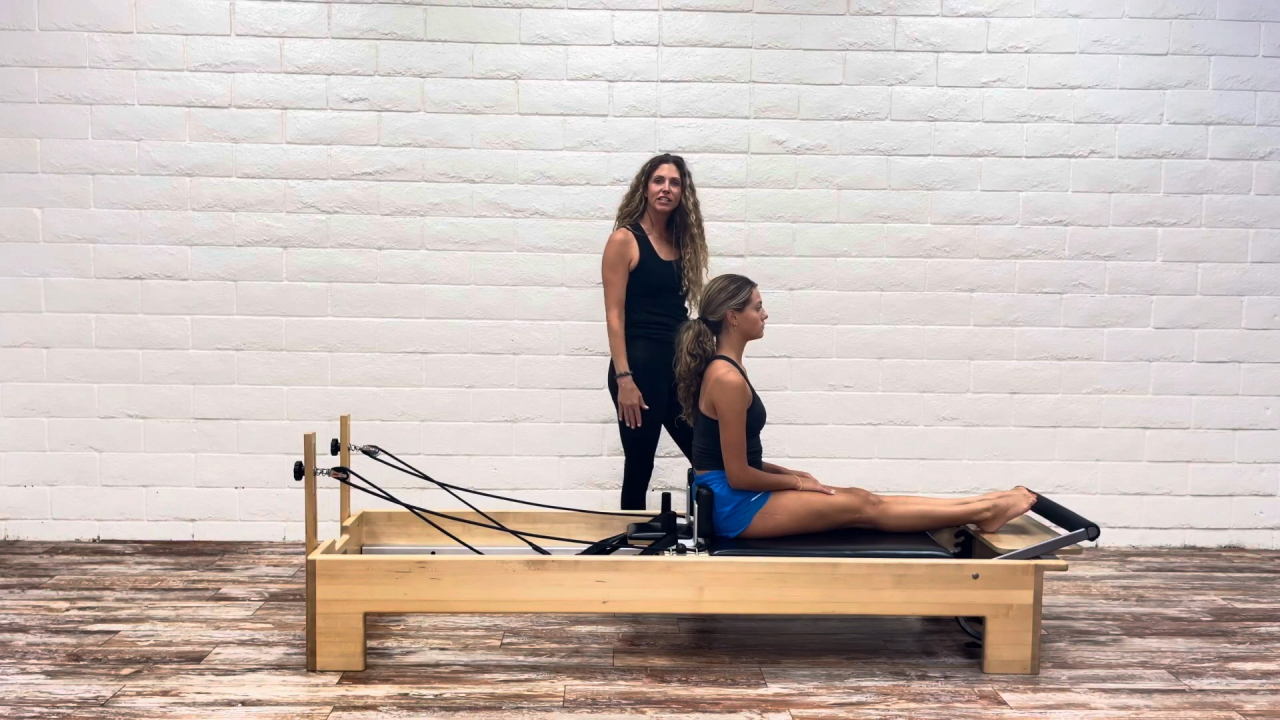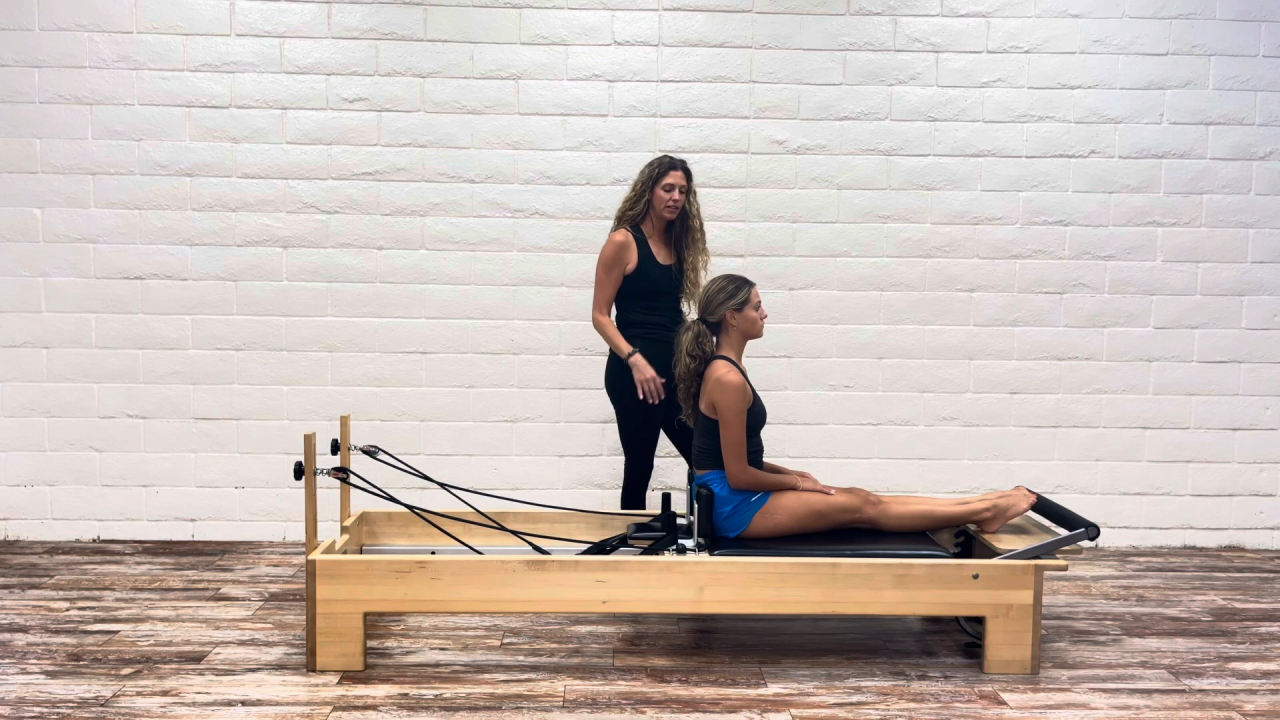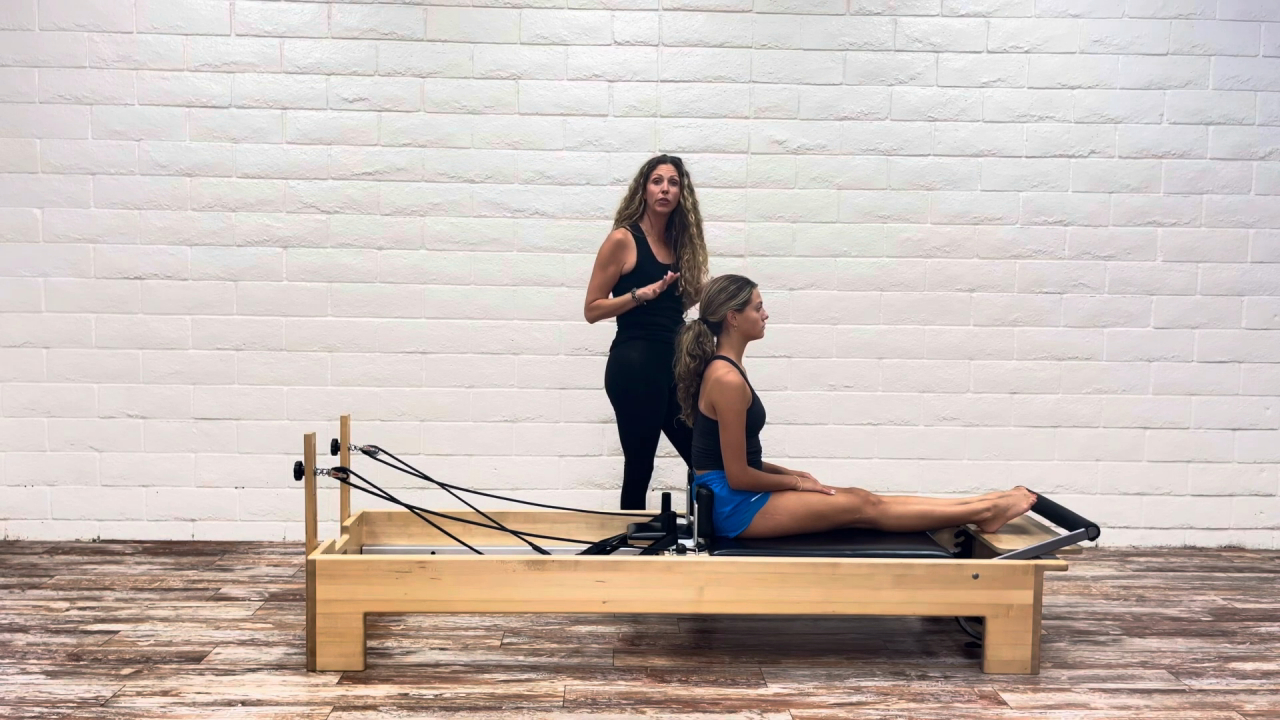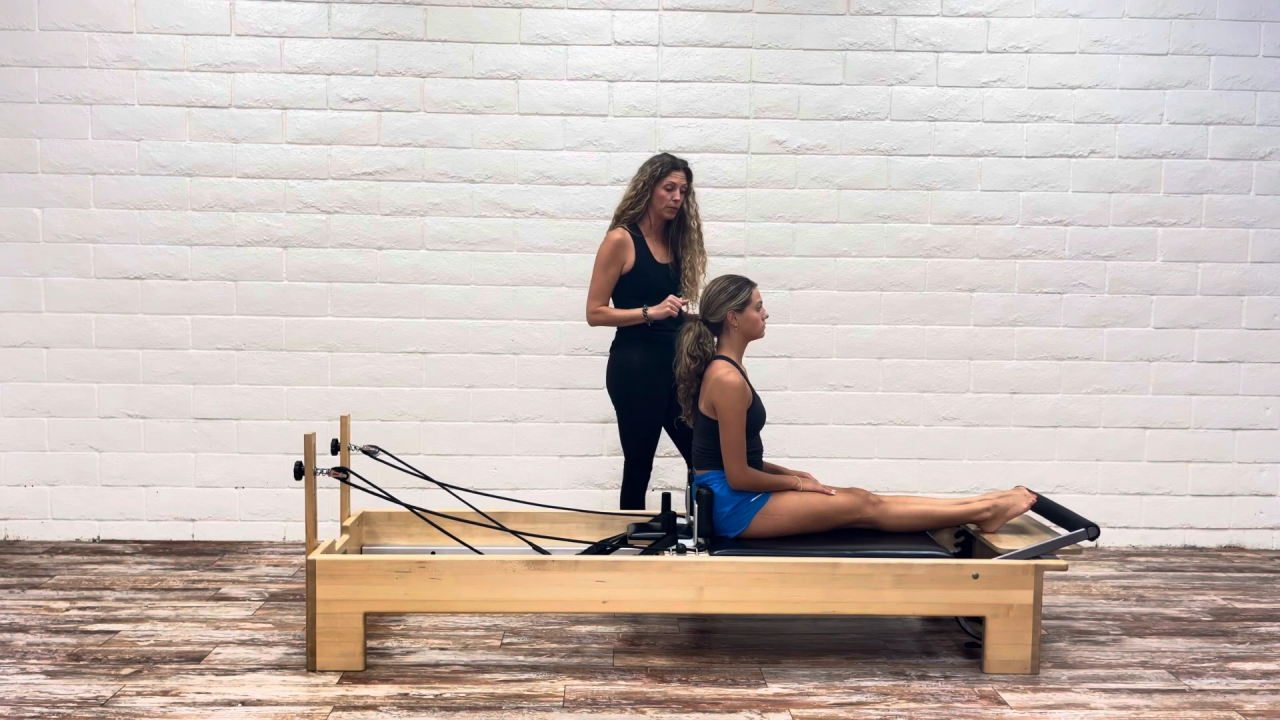
dt=1s
person 1, frame 1
left shoulder: (724, 368)
right shoulder: (728, 379)
right elbow: (739, 475)
left wrist: (788, 474)
right wrist: (795, 482)
left hip: (731, 493)
right hip: (733, 504)
left knee: (857, 497)
right knee: (862, 507)
left ankle: (980, 506)
right ankle: (982, 513)
person 1, frame 2
left shoulder: (724, 368)
right shoulder: (728, 380)
right elbow: (738, 475)
left wrist: (788, 473)
right wrist: (796, 482)
left hip: (731, 494)
right hip: (733, 504)
left knee: (859, 497)
right knee: (862, 507)
left ankle: (979, 504)
right ankle: (983, 512)
person 1, frame 3
left shoulder: (723, 368)
right shoulder: (728, 380)
right elbow: (738, 476)
left wrist: (788, 474)
right wrist: (796, 483)
left hip: (731, 494)
right hip: (733, 504)
left knee: (858, 497)
right knee: (861, 507)
left ankle: (979, 505)
right ankle: (982, 512)
person 1, frame 4
left shoulder: (724, 368)
right shoulder: (728, 380)
right elbow: (738, 476)
left wrist: (788, 474)
right wrist: (796, 483)
left hip: (732, 494)
right hip: (733, 504)
left knee: (858, 497)
right knee: (861, 507)
left ankle: (979, 505)
right ankle: (982, 513)
person 2, frame 1
left shoulder: (682, 240)
right shoulder: (624, 239)
right elbow: (615, 313)
right wrist: (623, 377)
left hip: (679, 361)
right hip: (641, 361)
right knee: (639, 466)
person 2, frame 2
left shoulder: (677, 242)
right shoulder: (623, 241)
right elbow: (600, 315)
right wrist: (635, 360)
left hip: (674, 363)
right hip: (635, 367)
right knee: (639, 467)
person 2, frame 3
left shoulder: (676, 241)
right shoulder: (623, 239)
right elbow: (592, 309)
left wrist: (698, 296)
right wrist: (643, 293)
left hip: (672, 362)
right hip: (634, 364)
right knee: (639, 467)
person 2, frame 4
left shoulder: (676, 241)
right shoulder: (621, 240)
right elbow: (595, 313)
right wrist: (651, 312)
left hip: (675, 363)
right hip: (635, 366)
right knee: (639, 466)
